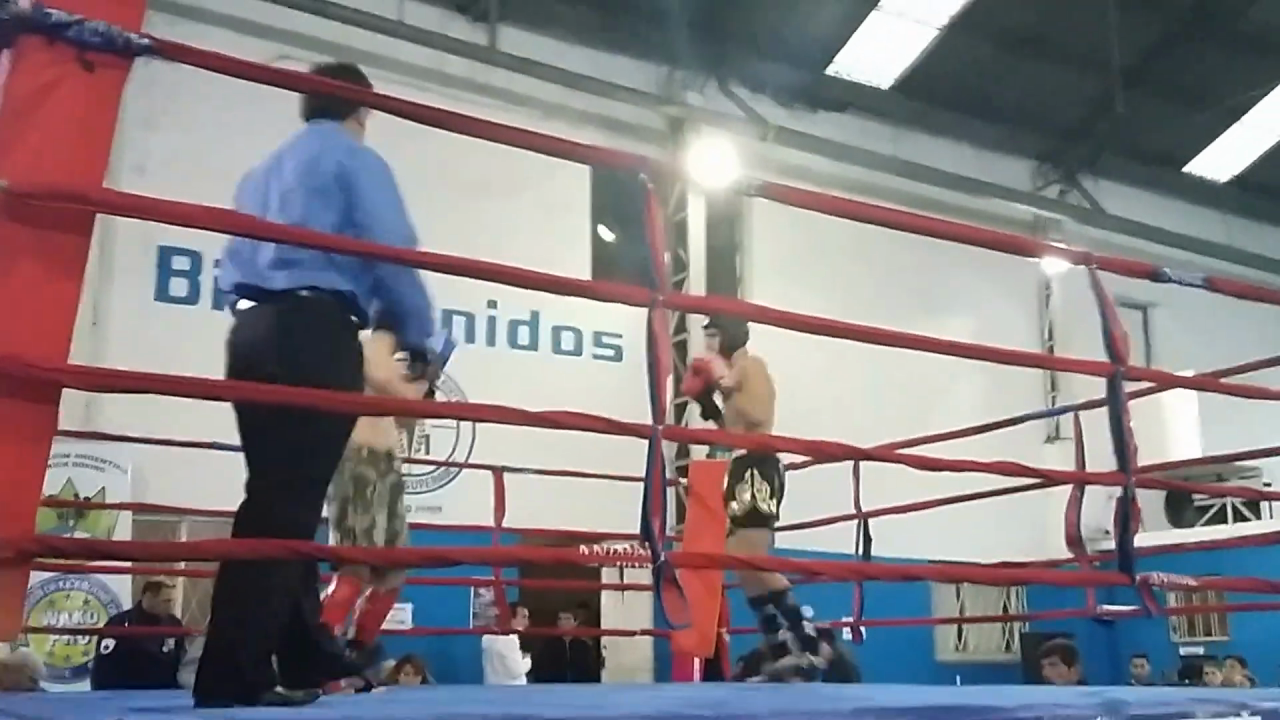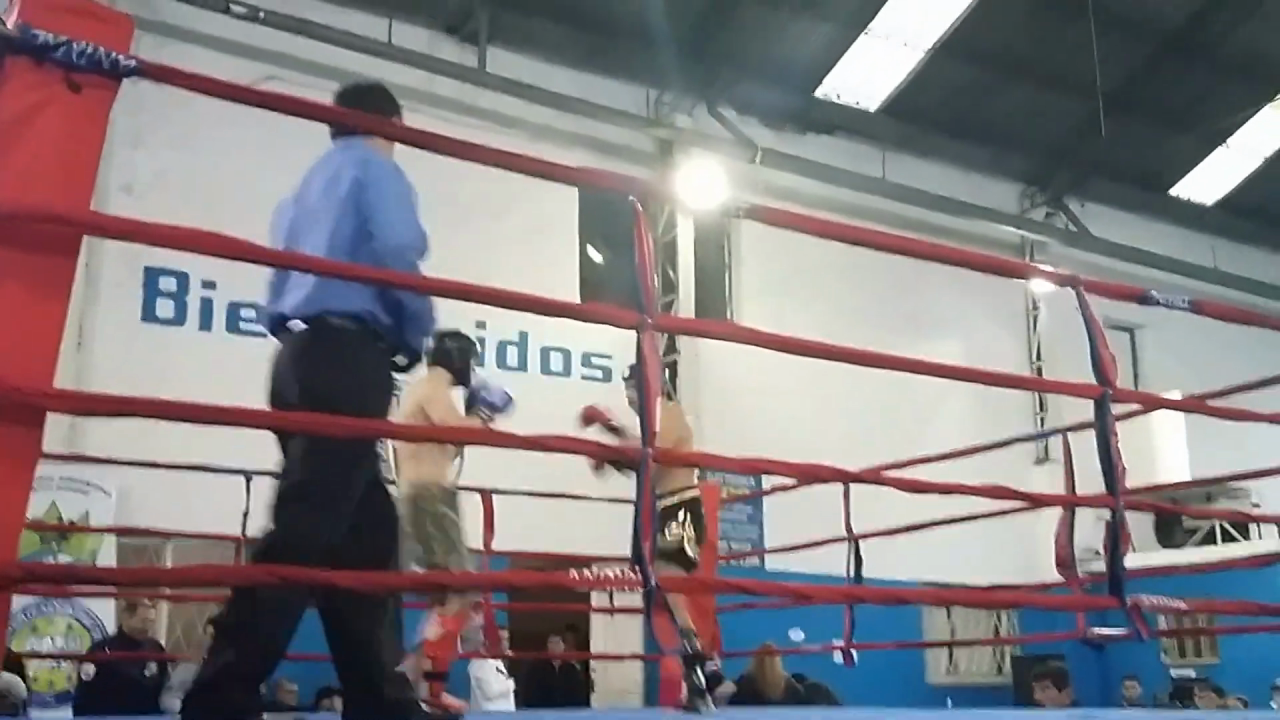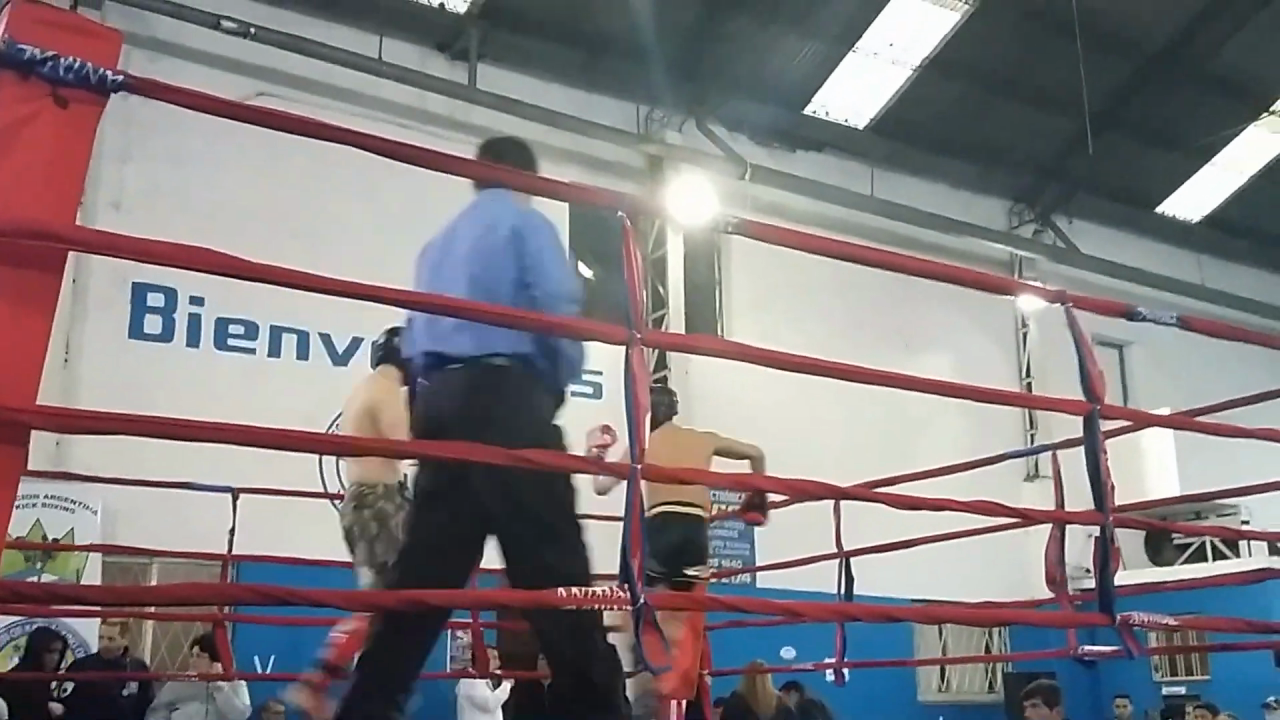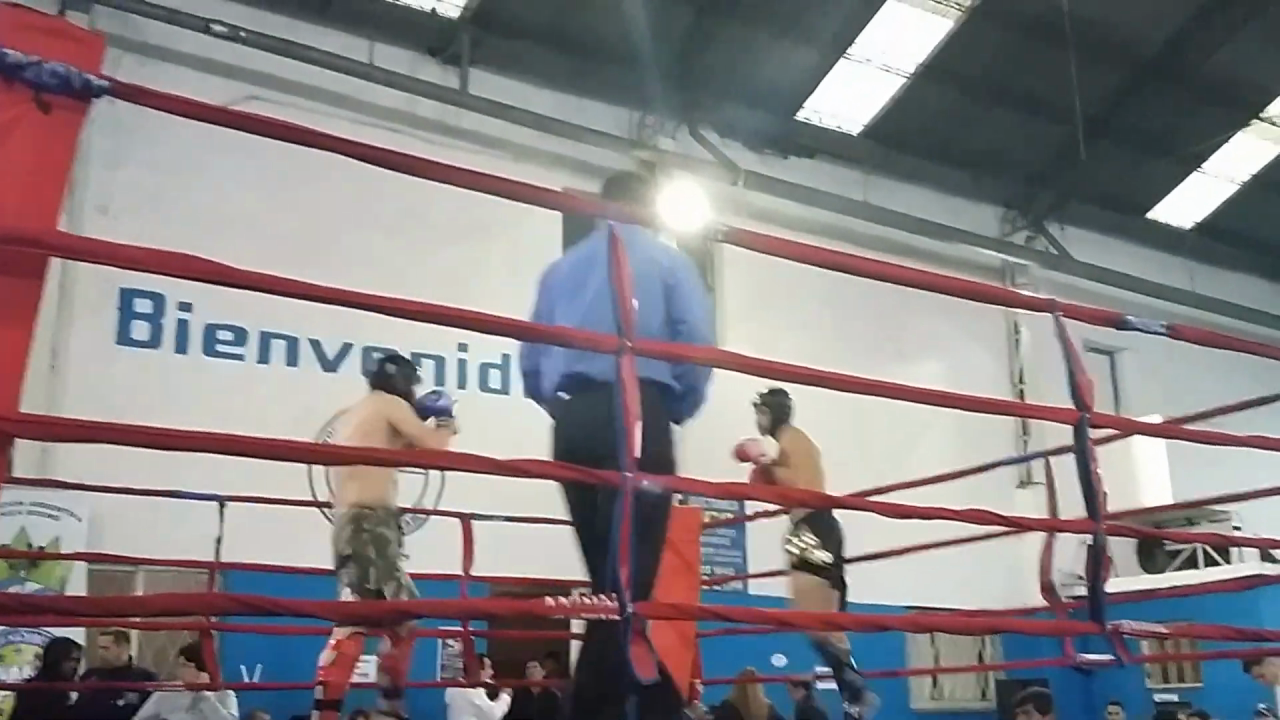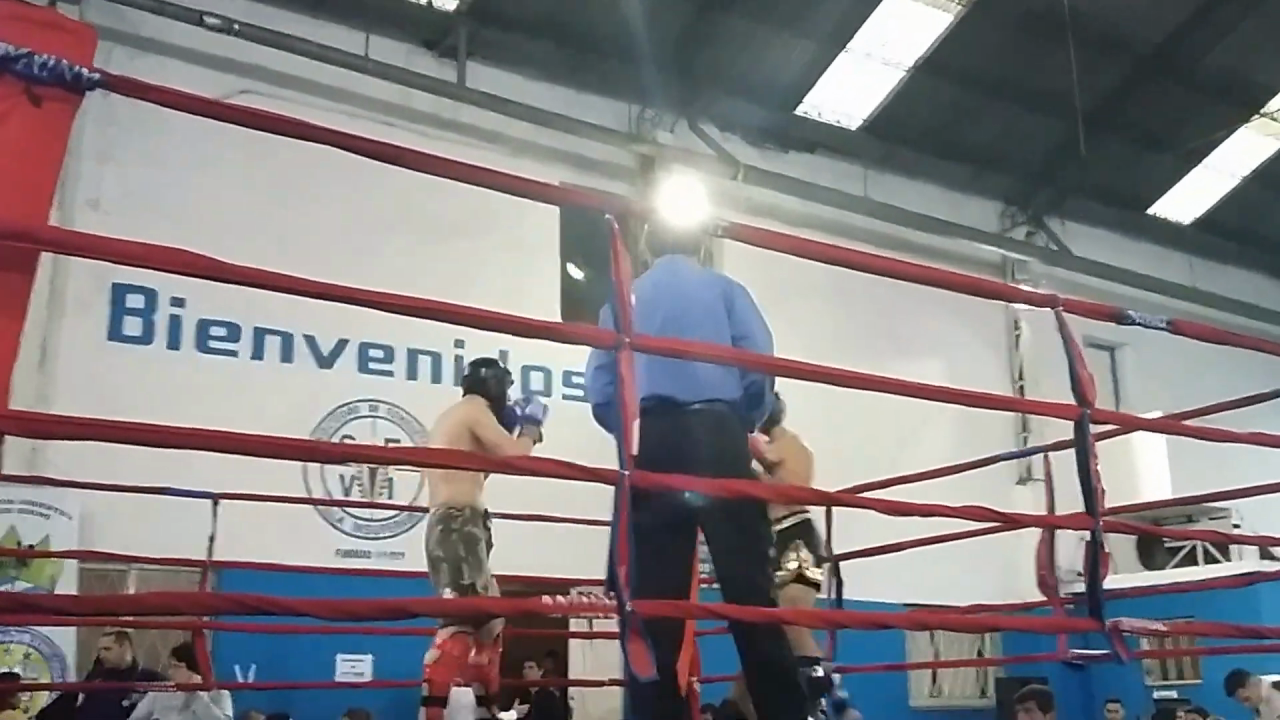
dt=0.7s
person 1, frame 1
left shoulder: (261, 173)
right shoulder: (357, 162)
left elbow: (231, 266)
right elbow: (390, 253)
right wrist: (417, 336)
left hip: (253, 331)
right hip: (316, 333)
left knee: (277, 496)
right knee: (289, 500)
left ankle: (306, 653)
right ankle: (233, 671)
person 1, frame 2
left shoulder: (300, 193)
right shoulder: (375, 169)
left elbow: (278, 293)
right elbow: (397, 255)
right wrist: (416, 333)
left hip: (297, 357)
right hip: (347, 356)
left knee: (365, 530)
right knee: (307, 532)
person 1, frame 3
left shoulder: (439, 243)
right shoulder: (524, 222)
left elbow: (417, 334)
right elbow: (557, 306)
right wrist: (553, 384)
left hip: (439, 398)
right hip: (502, 395)
left knee: (424, 564)
right knee: (552, 554)
person 1, frame 4
left shoulder: (561, 268)
right shoulder: (665, 260)
left elbow: (531, 363)
right elbow: (697, 342)
right wrist: (678, 408)
left hip: (573, 421)
right hip: (636, 416)
left knee: (606, 575)
right knee: (626, 578)
person 1, frame 5
left shoulder: (620, 304)
right shoulder: (722, 288)
left elbow: (600, 393)
right elbow: (759, 365)
right wrist: (742, 424)
left hip: (651, 445)
right hip: (715, 436)
left knee: (653, 592)
right knee: (748, 585)
person 2, frame 1
left shoulder: (382, 359)
right shoulder: (370, 349)
left elbow: (404, 418)
right elbow: (403, 398)
left wrist: (422, 376)
right wrist: (426, 373)
left hip: (384, 470)
right hip: (361, 466)
left knee: (392, 574)
right knee: (357, 568)
person 2, frame 2
left shoulder: (418, 390)
right shoulder: (432, 387)
right elbow: (461, 431)
left wrist: (476, 409)
right wrist: (485, 410)
left hip: (426, 499)
right hip: (431, 501)
left knee: (455, 595)
right knee: (457, 599)
left ankle: (413, 670)
right ankle: (431, 691)
person 2, frame 3
left shoulder: (366, 387)
right shoulder: (385, 387)
right elbow: (403, 441)
left hip: (366, 499)
right hip: (377, 499)
right ankle: (314, 688)
person 2, frame 4
left shoulder: (349, 416)
right shoulder: (388, 404)
right elbow: (436, 448)
left wrist: (409, 435)
right wrist: (444, 417)
left hip: (353, 525)
right hip: (372, 526)
left knee: (403, 617)
right knee: (354, 625)
person 2, frame 5
left shoulder: (452, 417)
right shoulder: (473, 410)
right elbow: (515, 458)
left wrist: (511, 425)
right wrist: (531, 424)
left hip: (451, 526)
right hip: (460, 525)
left knee: (489, 623)
right knee: (460, 626)
person 3, frame 1
left shoulder: (749, 365)
right shoulder: (736, 371)
left elbow: (757, 417)
left wrist: (724, 385)
right wrist: (708, 404)
left hip: (756, 467)
right hip: (748, 467)
left knee: (752, 561)
right knee: (750, 564)
left ankle: (806, 647)
right ankle: (785, 650)
person 3, frame 2
left shoulder: (667, 416)
right shoulder: (662, 420)
left elbow: (655, 452)
left wrist: (609, 425)
right wrist: (614, 460)
left hip: (681, 513)
right hip: (668, 515)
left knee: (672, 599)
right knee: (671, 601)
left ankle: (701, 690)
right ankle: (699, 690)
person 3, frame 3
left shoulder: (643, 444)
right shoulder: (704, 439)
left elbow: (601, 488)
right elbow: (755, 453)
left wrist: (596, 455)
right wrist: (757, 497)
left hip: (660, 526)
right hip: (696, 530)
right knee: (681, 618)
person 3, frame 4
left shoulder: (791, 440)
right shoulder: (795, 442)
left elbow: (805, 488)
left wrist: (767, 466)
right wrist: (768, 475)
left hip: (814, 529)
right hip: (824, 529)
left knee: (805, 614)
left ankle: (854, 689)
person 3, frame 5
left shoulder: (786, 444)
right shoulder: (774, 446)
left wrist: (766, 462)
left hip: (797, 536)
right hip: (786, 537)
left knee: (796, 625)
right knee: (794, 627)
